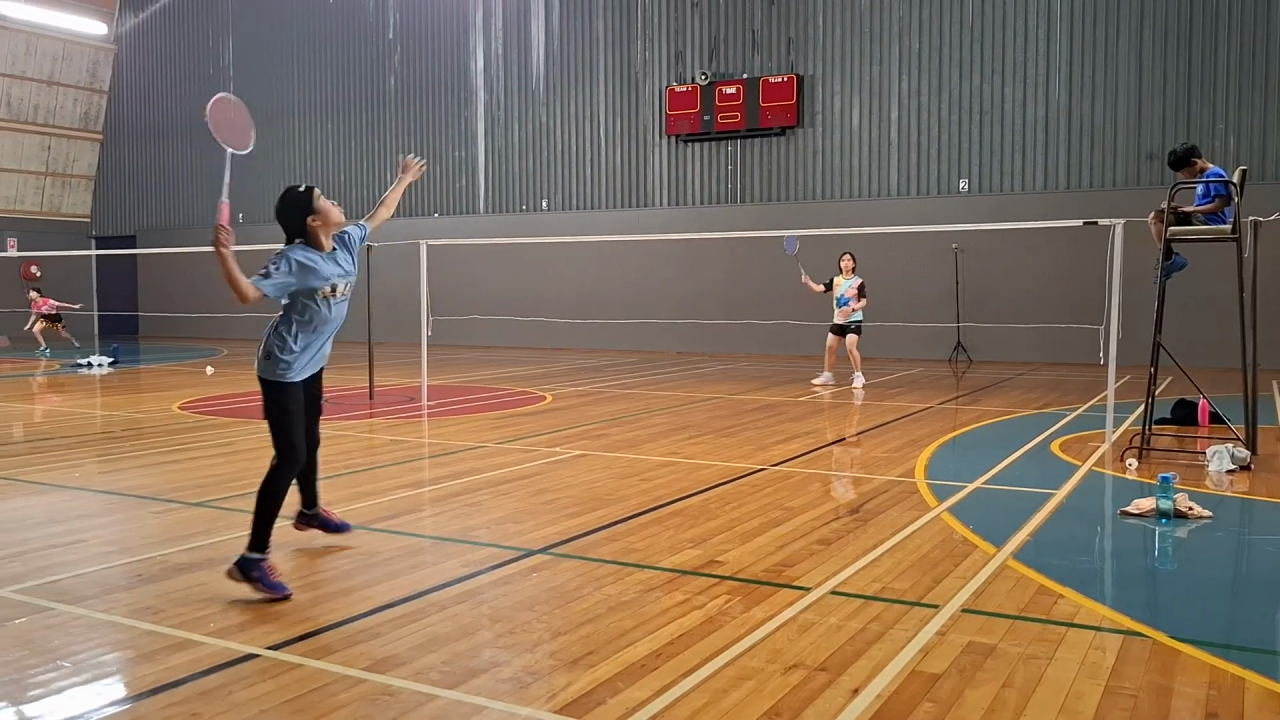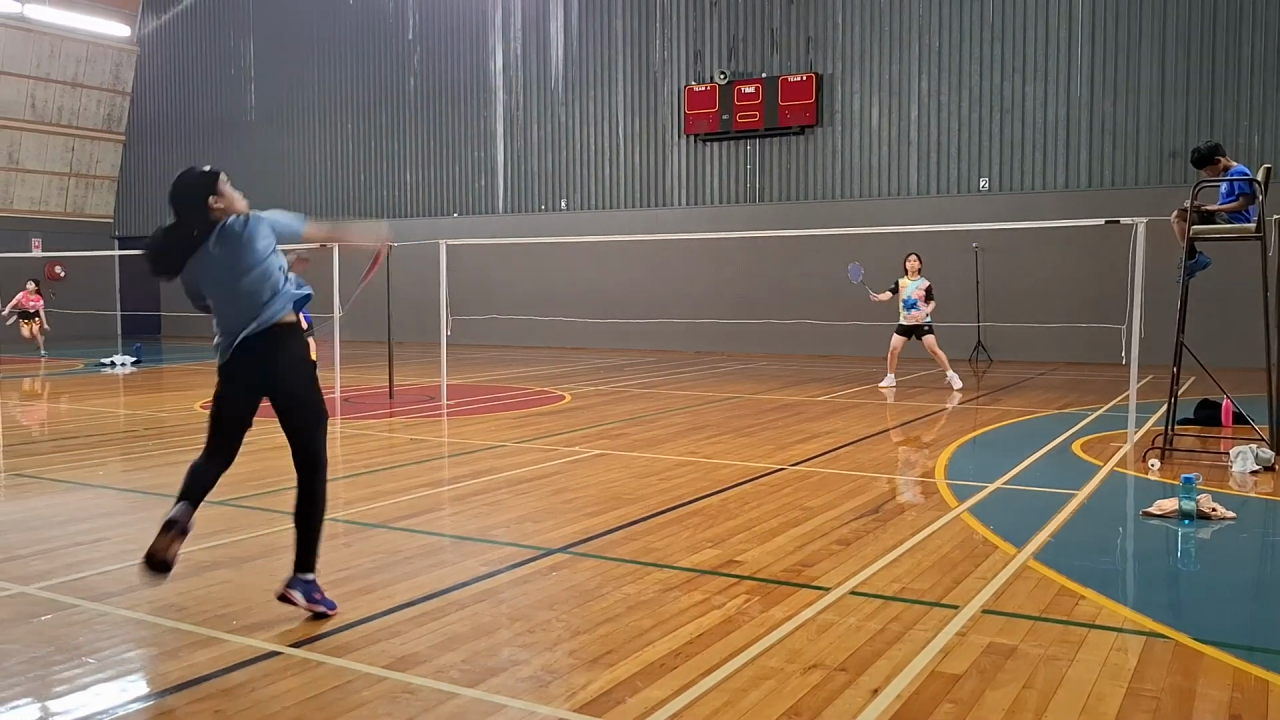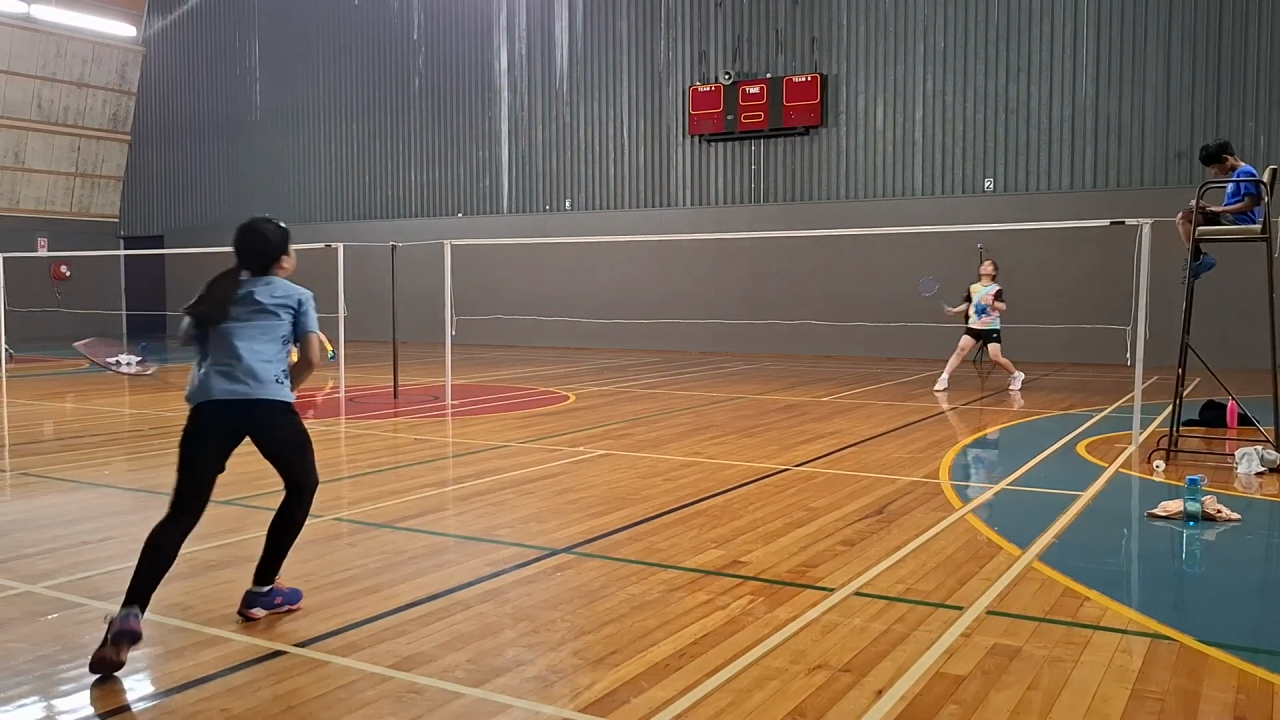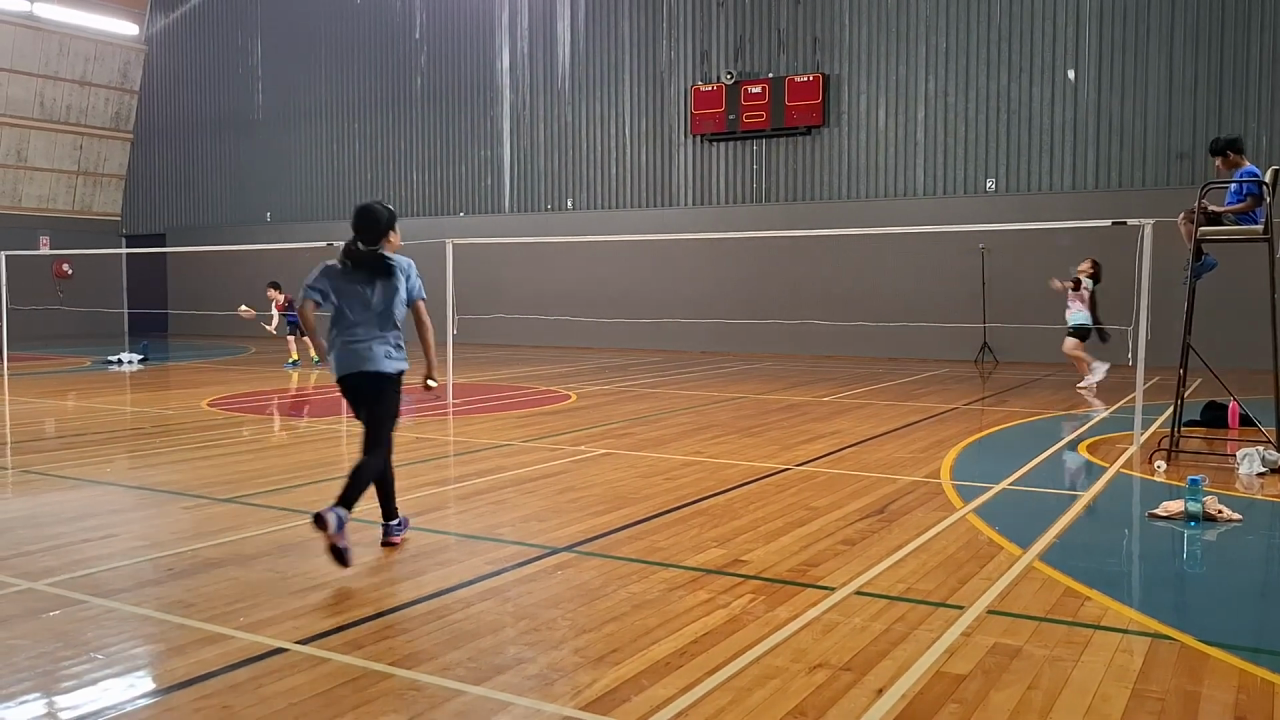
dt=0.5s
person 1, frame 1
left shoulder: (348, 242)
right shoulder: (294, 260)
left elbow: (380, 212)
right elbow: (247, 294)
left wrist: (404, 180)
right wrist: (226, 253)
left hip: (310, 364)
right hip: (283, 368)
left knee: (307, 444)
right knee: (292, 453)
left ankle: (310, 510)
right ankle: (252, 560)
person 1, frame 2
left shoulder: (192, 265)
right shoulder: (254, 224)
right elbow: (312, 231)
left hip: (234, 363)
right hip: (278, 349)
left knee: (215, 456)
right knee: (311, 463)
left ankle: (179, 516)
right ankle: (303, 578)
person 1, frame 3
left shoulder: (220, 296)
right shoulder: (298, 297)
left elbow: (201, 345)
right elbow: (309, 361)
left hip: (209, 404)
right hip: (264, 402)
left knee: (180, 518)
right knee: (303, 484)
left ankle: (127, 621)
right ankle: (262, 591)
person 1, frame 4
left shoulder: (335, 270)
right shoulder: (403, 267)
left elbow: (305, 307)
right elbow: (421, 318)
left wrist: (321, 344)
right wrist: (431, 364)
left hip: (347, 366)
right hip: (383, 364)
left knee: (378, 440)
right knee: (377, 450)
left ankle: (392, 523)
right ankle: (336, 514)
